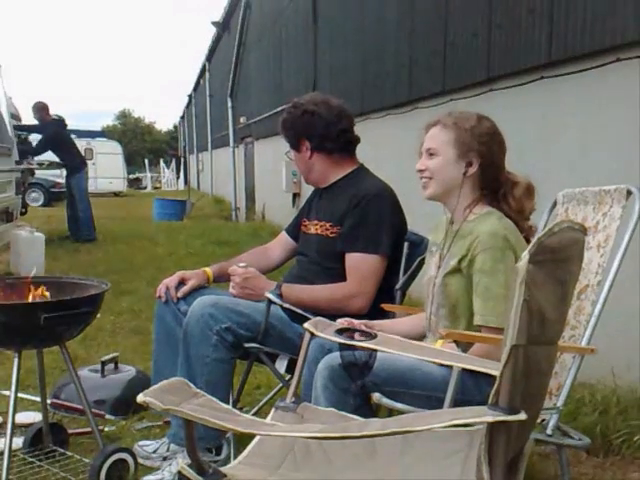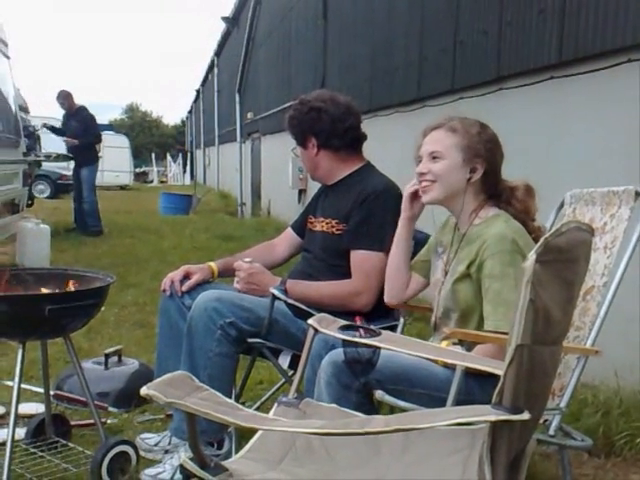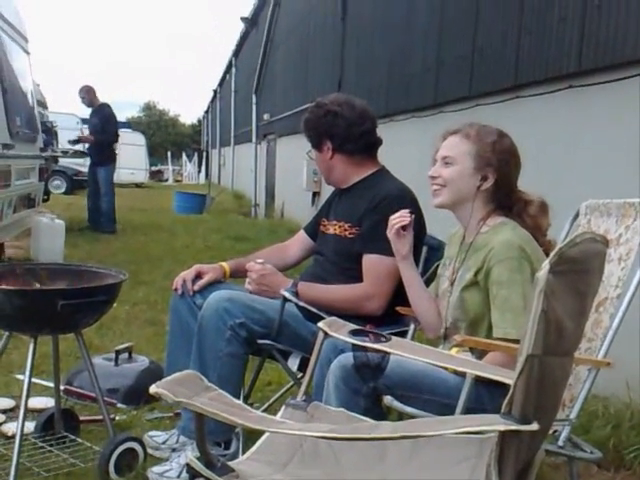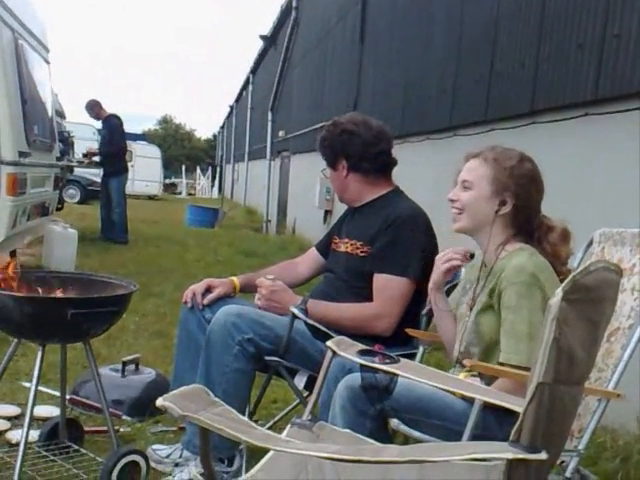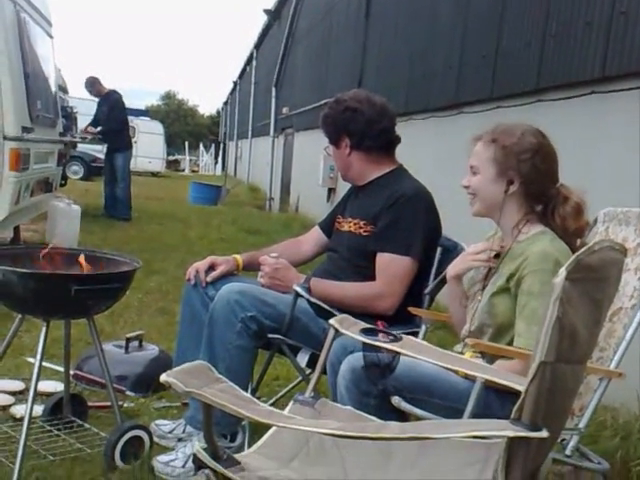
dt=1s
person 1, frame 1
left shoulder: (370, 198)
right shoulder: (322, 196)
left elbow: (357, 298)
right elbow: (274, 250)
left wrist: (271, 290)
right wrist: (208, 272)
right hip: (291, 309)
left knee: (210, 314)
right knee: (176, 299)
left ankle: (201, 447)
right ankle: (180, 429)
person 1, frame 2
left shoulder: (376, 194)
right shoulder: (328, 192)
left elbow: (362, 294)
right elbow: (279, 246)
left wrist: (276, 286)
right wrist: (213, 267)
right hip: (295, 304)
left knee: (213, 308)
right knee: (181, 293)
left ankle: (203, 441)
right ankle: (182, 422)
person 1, frame 3
left shoulder: (390, 199)
right shoulder: (342, 195)
left elbow: (373, 299)
right elbow: (291, 249)
left wrist: (288, 289)
right wrist: (225, 268)
right hip: (309, 307)
left knee: (224, 309)
right knee: (193, 292)
left ankle: (210, 442)
right ankle: (188, 421)
person 1, frame 4
left shoulder: (404, 220)
right shoulder: (354, 215)
left elbow: (383, 319)
right elbow: (302, 266)
left wrist: (297, 306)
right wrist: (234, 282)
right hip: (316, 324)
left knee: (233, 323)
right knee: (201, 307)
right ankle: (193, 433)
person 1, frame 5
left shoulder: (407, 199)
right shoulder: (358, 193)
left elbow: (385, 299)
right elbow: (305, 244)
left wrist: (300, 284)
right wrist: (238, 260)
right hip: (319, 303)
left knee: (236, 300)
right knee: (205, 284)
left ankle: (216, 434)
right ankle: (195, 410)
person 2, frame 1
left shoulder: (490, 235)
right shoulder: (447, 229)
left elbow: (493, 349)
left wrist: (419, 357)
right wrist: (372, 327)
left hip: (479, 379)
right hip: (445, 362)
left knee: (338, 369)
right knee: (325, 348)
person 2, frame 2
left shoulder: (499, 237)
right shoulder: (450, 229)
left elbow: (499, 351)
right elbow: (395, 294)
left wrist: (419, 356)
right wrist: (407, 220)
left hip: (485, 381)
right hip: (448, 361)
left knee: (341, 365)
right knee: (328, 343)
person 2, frame 3
left shoulder: (506, 245)
right shoulder: (459, 239)
left elbow: (509, 359)
right elbow: (435, 327)
left wrist: (436, 372)
right wrist: (403, 258)
left hip: (494, 389)
right hip: (458, 369)
left knee: (350, 368)
right knee: (338, 348)
person 2, frame 4
left shoulder: (521, 269)
right shoulder: (483, 264)
left elbow: (517, 386)
right elbow: (460, 351)
left wrist: (453, 396)
right wrist: (436, 289)
left hip: (504, 417)
right hip: (473, 396)
left knee: (358, 389)
person 2, frame 5
left shoulder: (541, 255)
right shoulder: (497, 242)
left elbow: (527, 369)
left wrist: (452, 371)
right wrist: (454, 278)
left hip: (505, 396)
right hip: (473, 374)
left knee: (361, 370)
right knee: (346, 349)
person 3, frame 1
left shoulder: (53, 130)
right shoulder: (50, 124)
left elbow: (36, 150)
right elbow: (33, 128)
right wrist: (13, 127)
left hip: (77, 168)
right hip: (71, 168)
left knee: (81, 202)
right knee: (71, 202)
left ankle: (88, 235)
right ankle: (75, 233)
person 3, frame 2
left shoulder: (86, 116)
right shoulder: (67, 116)
left elbow: (97, 138)
right elbow: (63, 132)
left wrist: (77, 142)
right wrist: (50, 127)
left hip: (88, 162)
right hip: (78, 162)
left knee: (87, 196)
right knee: (77, 196)
left ankle: (95, 227)
right ankle: (81, 225)
person 3, frame 3
left shoulder: (107, 113)
right shoulder: (93, 113)
left elbow: (113, 138)
left wrist: (92, 139)
right wrist: (81, 139)
left hip: (105, 161)
right hip: (95, 160)
left knee: (106, 194)
right knee: (92, 194)
left ankle: (108, 226)
right ankle: (94, 224)
person 3, frame 4
left shoulder: (114, 123)
right shoulder: (106, 124)
left elbow: (119, 148)
left wrist: (98, 152)
right wrist: (96, 153)
left hip: (117, 171)
right hip: (108, 171)
left knee: (117, 205)
right knee: (105, 204)
left ankle: (120, 236)
right ankle: (107, 233)
person 3, frame 5
left shoulder: (115, 99)
right shoulder: (102, 102)
left elbow: (117, 124)
right elbow: (96, 120)
left wrist: (98, 132)
right wrist: (87, 128)
left hip: (122, 147)
right hip: (111, 146)
left knee: (122, 181)
right knee: (109, 180)
left ankle: (123, 213)
right ankle: (110, 210)
